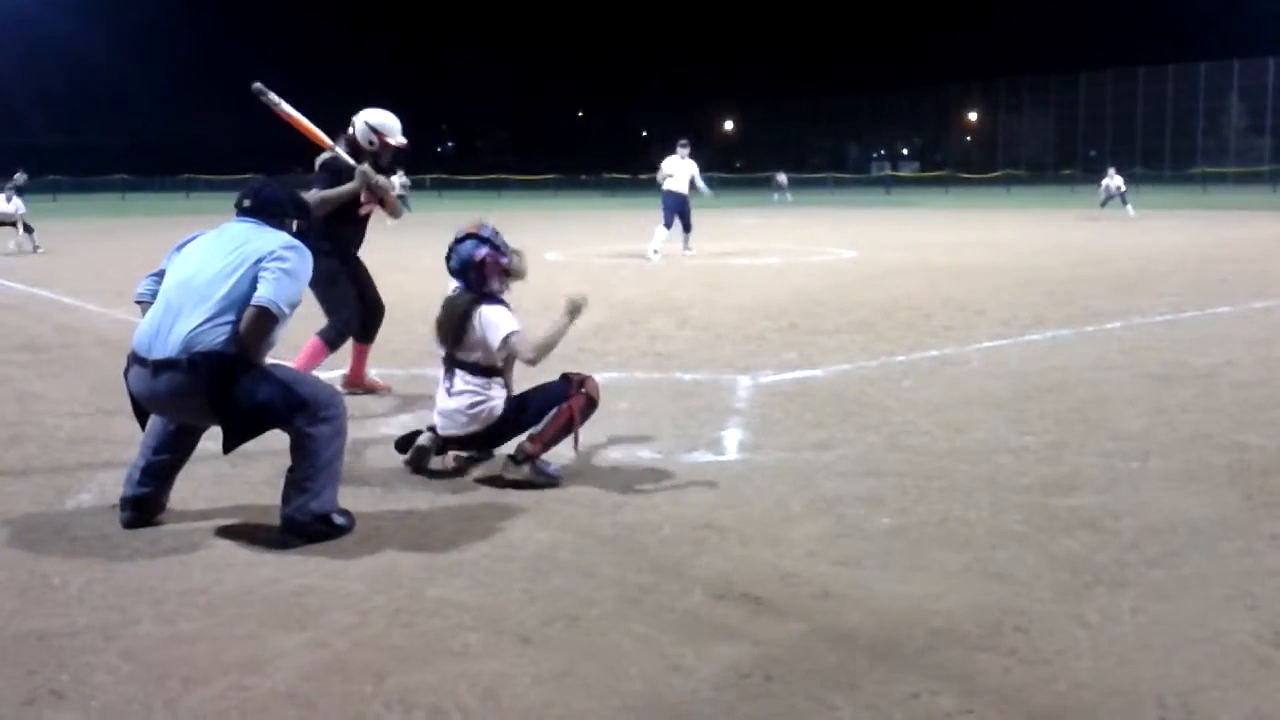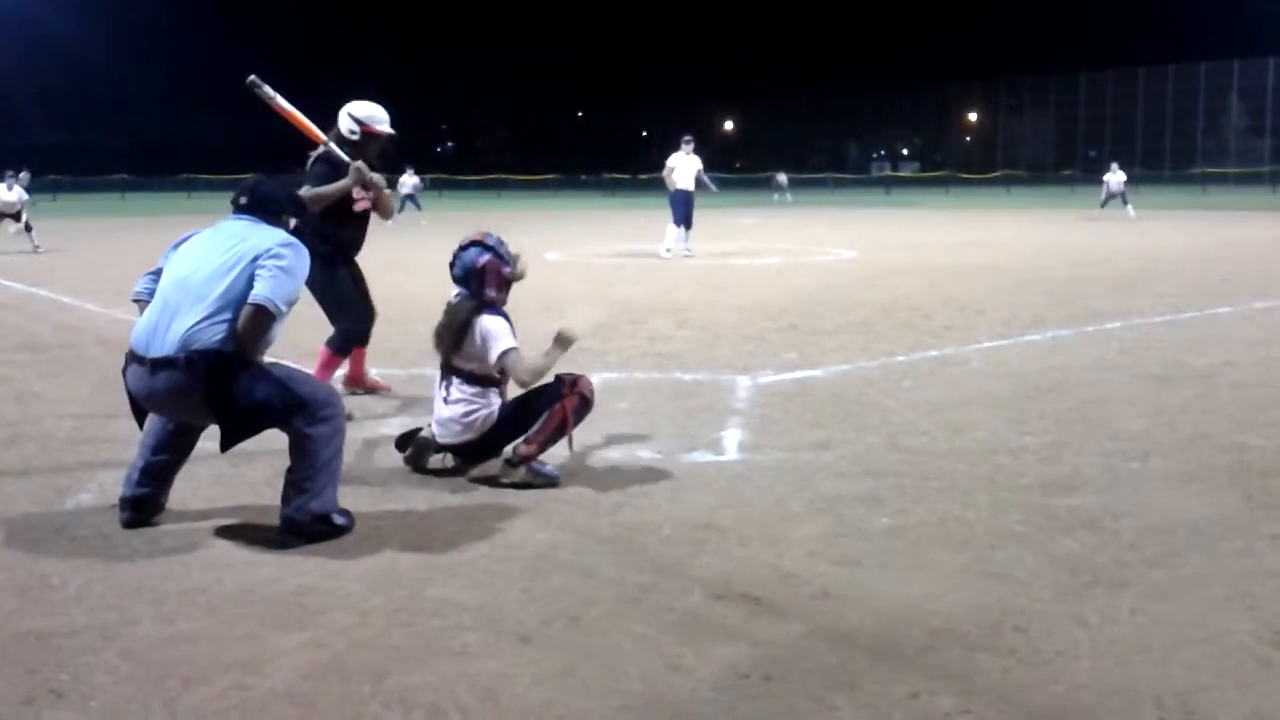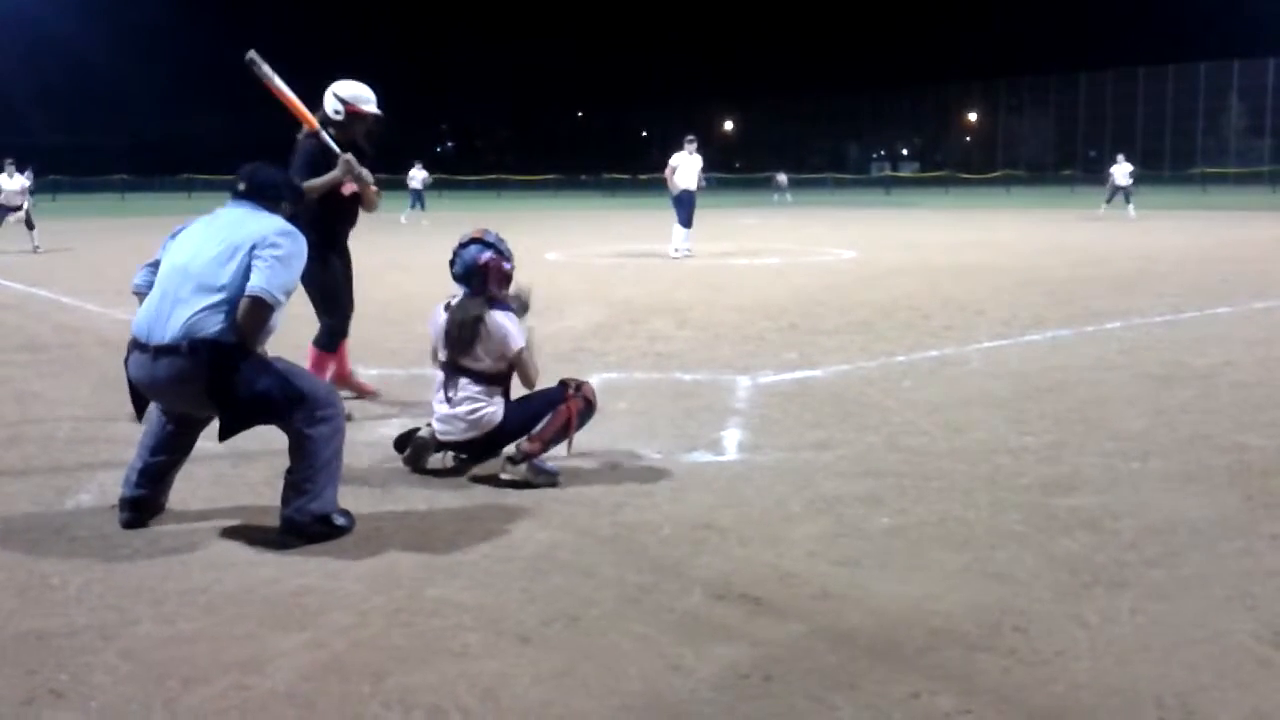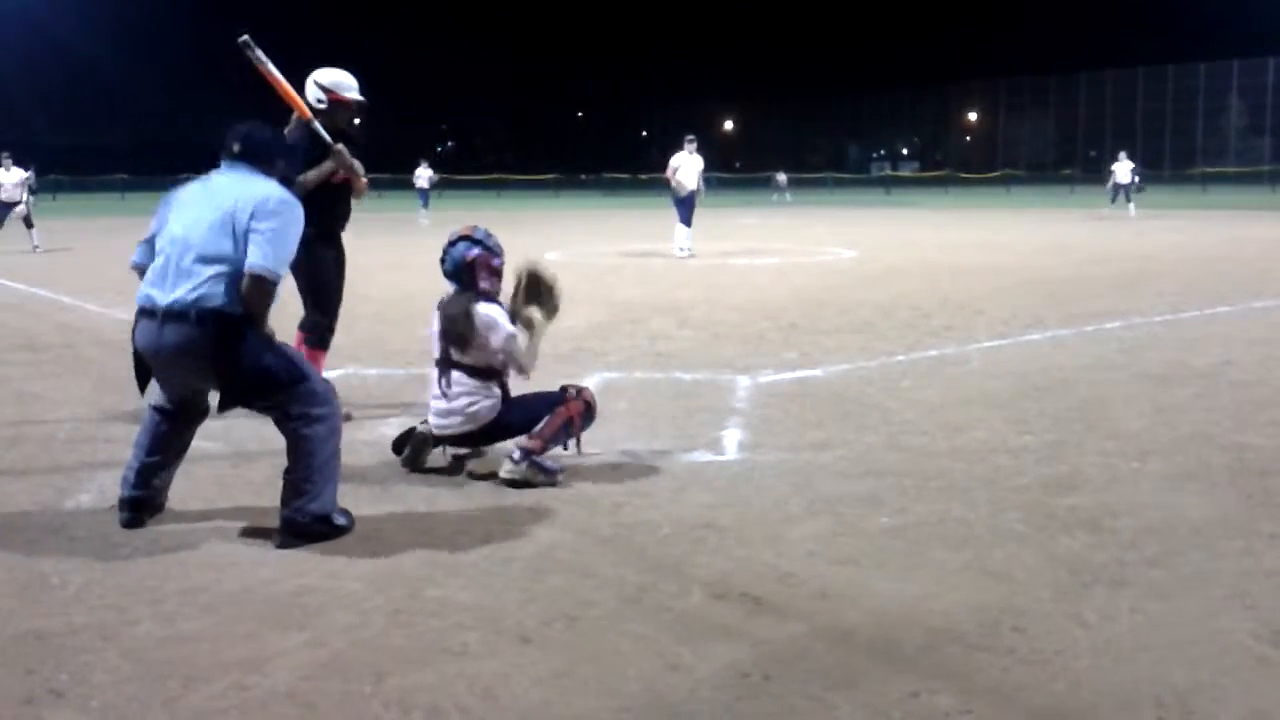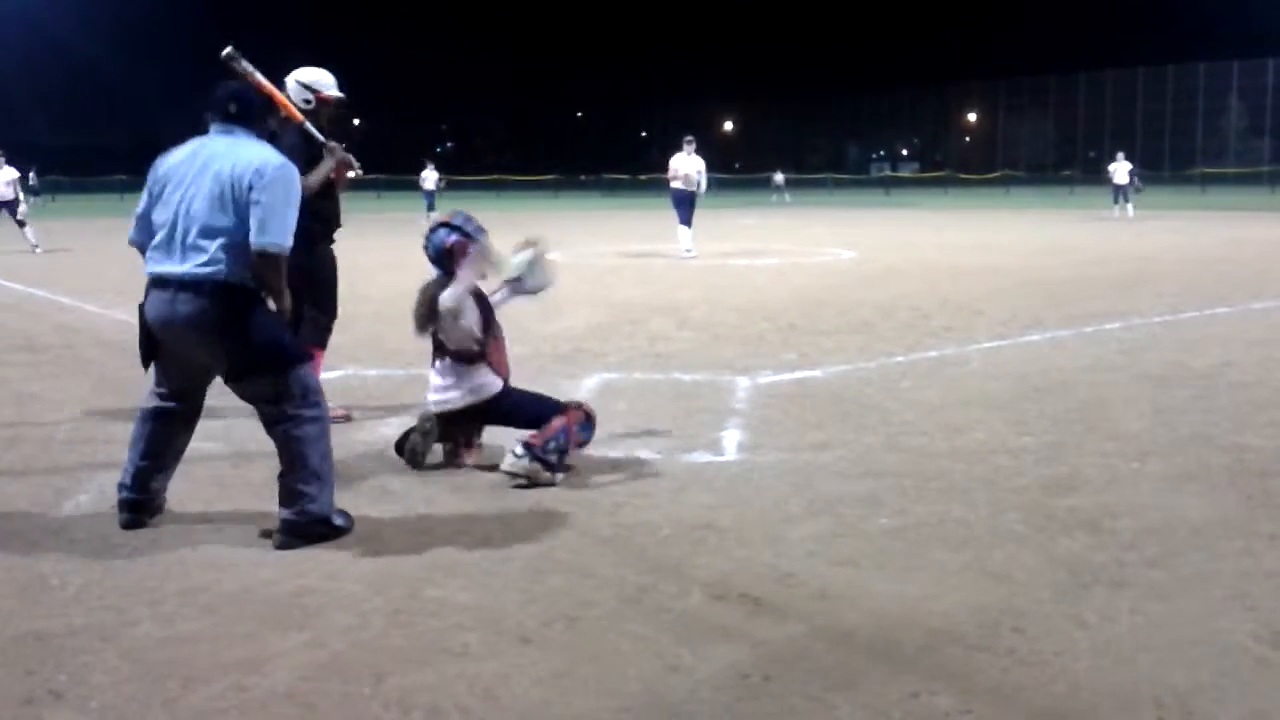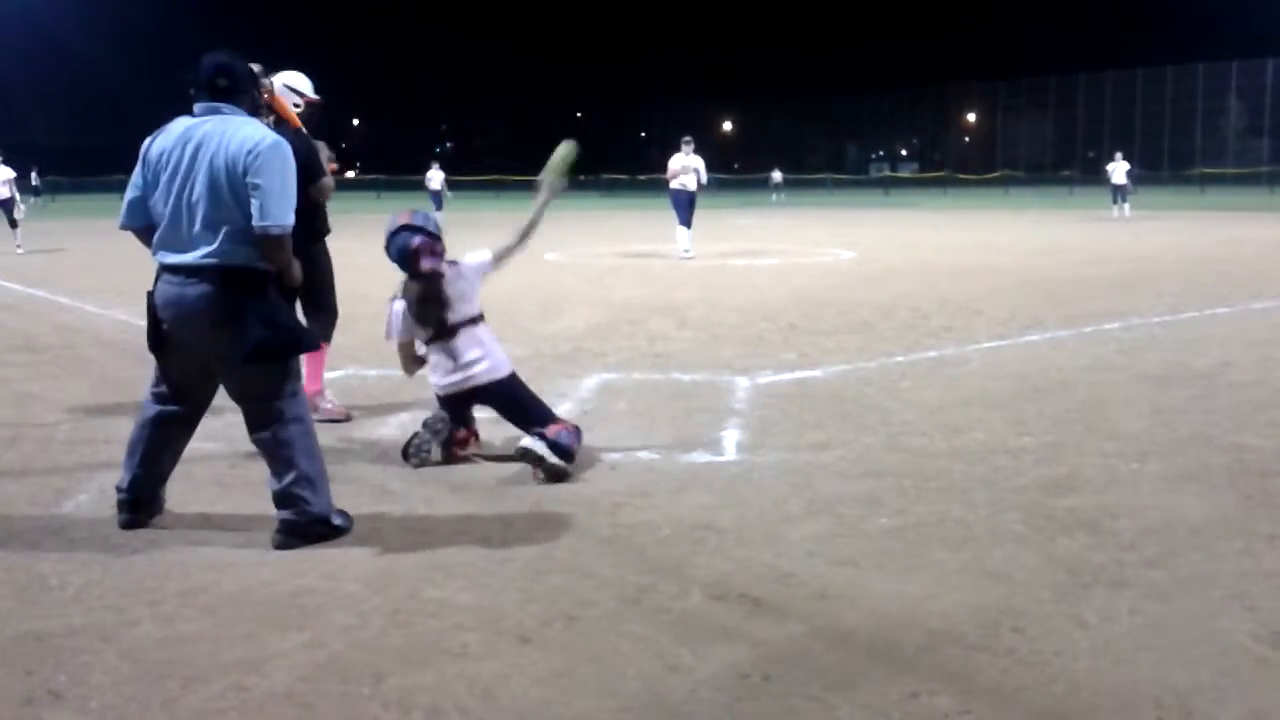
dt=0.2s
person 1, frame 1
left shoulder: (197, 240)
right shoulder: (287, 248)
left elbow: (147, 293)
right elbow: (262, 313)
right wrist: (248, 366)
left hip: (142, 376)
right hip: (200, 377)
left knee: (184, 402)
right knee: (323, 406)
left ankle: (140, 500)
right ankle: (309, 517)
person 1, frame 2
left shoulder: (194, 238)
right shoulder: (284, 246)
left elbow: (144, 292)
right elbow: (258, 312)
right wrist: (246, 364)
left hip: (140, 374)
right hip: (199, 375)
left knee: (183, 399)
right knee: (321, 406)
left ankle: (139, 500)
right ankle: (309, 517)
person 1, frame 3
left shoulder: (193, 227)
right shoulder: (282, 233)
left elbow: (143, 285)
right elbow: (257, 303)
right wrist: (250, 354)
left hip: (143, 362)
right hip: (200, 362)
left knee: (182, 406)
right knee: (319, 406)
left ankle: (139, 501)
right ankle: (309, 518)
person 1, frame 4
left shoulder: (183, 193)
right shoulder: (275, 199)
left elbow: (142, 261)
right elbow: (259, 278)
right wrist: (259, 330)
left hip: (150, 329)
right hip: (210, 331)
left knee: (176, 405)
right knee: (313, 404)
left ankle: (138, 500)
right ankle: (309, 518)
person 1, frame 5
left shoulder: (172, 159)
right shoulder: (270, 164)
left elbow: (142, 237)
right elbow: (268, 252)
right wrist: (281, 299)
left hip: (160, 302)
right hip: (224, 306)
left knee: (168, 402)
right knee: (297, 403)
left ankle: (136, 501)
right ankle: (308, 517)
person 1, frame 6
left shoulder: (160, 140)
right shoulder: (262, 143)
left elbow: (136, 222)
right elbow: (272, 234)
right wrist: (290, 269)
left hip: (171, 290)
right hip: (234, 294)
left knee: (169, 400)
right knee: (275, 405)
left ankle: (136, 501)
right ankle: (306, 515)
person 2, frame 1
left shoulder: (372, 169)
right shoulder: (336, 167)
left elbow: (396, 212)
right elbow: (311, 205)
left wrist: (386, 192)
right wrist: (355, 186)
left hip: (343, 253)
right hip: (319, 253)
left knee: (372, 309)
right knee: (344, 320)
left ankle: (356, 376)
person 2, frame 2
left shoulder: (364, 167)
right shoulder: (328, 164)
left elbow: (386, 213)
right elbow: (304, 201)
left wrist: (379, 190)
right wrist: (348, 183)
left hip: (342, 256)
right hip: (318, 256)
left knee: (363, 315)
right knee: (350, 324)
left ankle: (356, 375)
person 2, frame 3
left shoulder: (354, 151)
right shoulder: (312, 148)
left elbow: (370, 206)
left wrist: (365, 183)
right wrist: (337, 175)
left hip: (336, 243)
right hip: (311, 245)
left knee: (341, 311)
right knee: (335, 317)
left ankle: (342, 374)
person 2, frame 4
left shoulder: (339, 139)
right shoulder: (301, 138)
left elbow: (357, 192)
right elbow: (288, 188)
left wrist: (354, 172)
right wrist: (328, 165)
left hip: (328, 238)
right hip: (307, 239)
left knee: (321, 311)
right knee: (324, 315)
person 2, frame 5
left shoulder: (304, 136)
right shoulder: (294, 139)
left elbow: (331, 186)
right elbow: (300, 190)
left wrist: (341, 167)
right wrist: (329, 162)
left hip: (294, 238)
right hip: (308, 239)
left knee: (299, 311)
right knee: (321, 314)
person 2, frame 6
right shoulder: (298, 142)
right elbow: (324, 192)
left wrist: (317, 165)
right wrist: (323, 160)
right hip: (304, 239)
right knee: (323, 314)
right ankle: (314, 396)
person 3, frame 1
left shoulder: (454, 300)
right shoulder: (492, 312)
right elbow: (530, 354)
left wrist: (509, 274)
right wrist: (567, 317)
left hip: (448, 423)
right hip: (481, 423)
right knee: (585, 389)
left ankle: (434, 440)
right ankle: (523, 459)
person 3, frame 2
left shoulder: (453, 305)
right shoulder: (492, 321)
right elbow: (524, 377)
left wrist: (509, 277)
right wrist: (556, 349)
left hip: (446, 429)
right hip: (476, 432)
right knee: (579, 388)
left ankle: (433, 440)
right ankle: (520, 462)
person 3, frame 3
left shoulder: (445, 310)
right shoulder: (501, 317)
right elbow: (530, 382)
right wrist: (525, 347)
left hip: (446, 427)
right hip: (480, 428)
right knee: (582, 395)
left ankle: (432, 438)
right ankle: (522, 459)
person 3, frame 4
left shoulder: (445, 308)
right shoulder: (488, 311)
right elbow: (524, 367)
left wrist: (520, 322)
right wrist: (536, 329)
left hip: (443, 420)
right hip: (478, 418)
right knee: (582, 400)
left ankle: (431, 436)
right ankle: (524, 457)
person 3, frame 5
left shoulder: (433, 293)
right shoulder: (453, 296)
left hip: (444, 401)
right hip: (484, 396)
right knee: (580, 420)
left ankle: (438, 429)
right ankle: (527, 453)
person 3, frame 6
left shoulder: (401, 305)
right shoulder: (462, 269)
left elbow: (409, 367)
right elbow: (513, 245)
right wrist: (544, 198)
left hip: (449, 388)
right hip: (493, 376)
left knee: (460, 441)
right knee: (565, 432)
left ankle: (442, 432)
right ankle: (543, 442)
